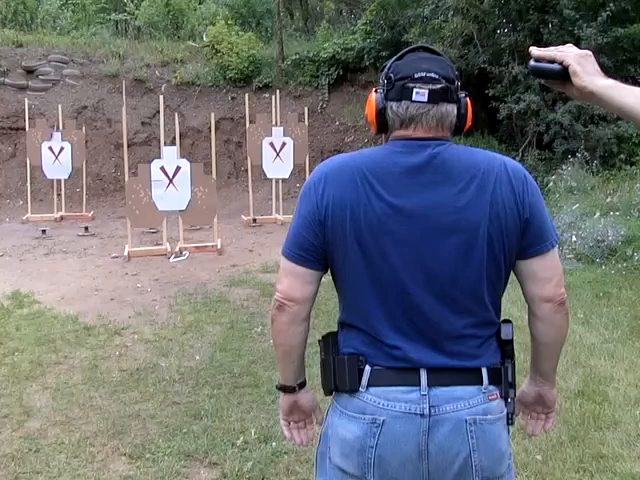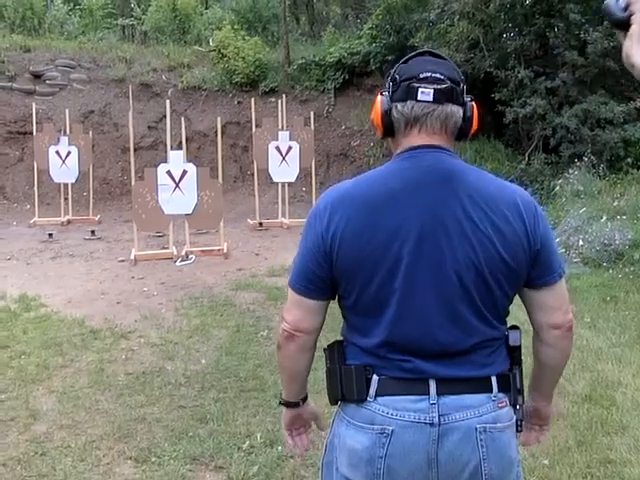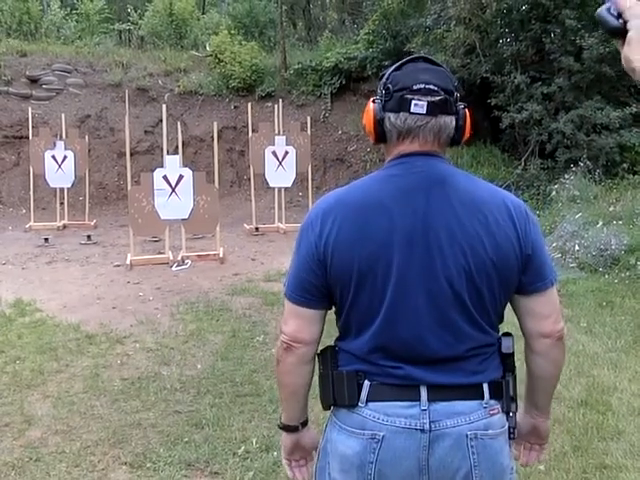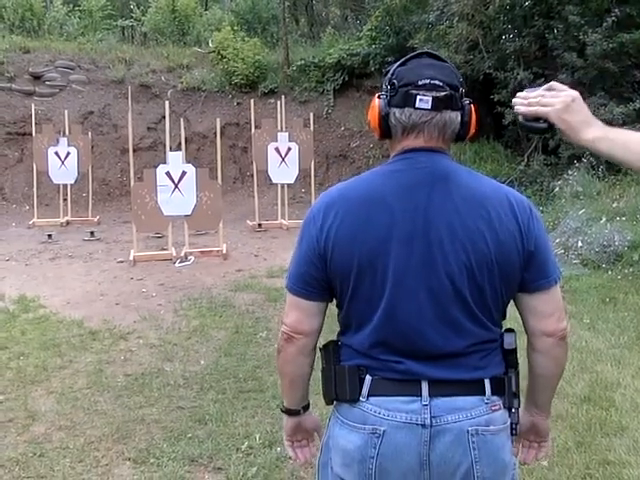
dt=0.5s
person 1, frame 1
left shoulder: (333, 181)
right shoulder: (508, 181)
left elbow: (289, 299)
right elbow: (550, 297)
left wrist: (292, 386)
right wrist: (543, 380)
left hip: (368, 414)
right hip: (473, 414)
person 1, frame 2
left shoulder: (339, 206)
right shoulder: (516, 206)
left elbow: (297, 328)
right elbow: (556, 325)
left wrist: (294, 402)
right wrist: (539, 399)
left hip: (376, 424)
right hip: (481, 424)
person 1, frame 3
left shoulder: (331, 214)
right shoulder: (508, 212)
left elbow: (296, 341)
right elbow: (547, 333)
left wrist: (294, 425)
right wrist: (537, 414)
left hip: (367, 429)
right hip: (474, 430)
person 1, frame 4
left shoulder: (334, 207)
right shoulder: (511, 209)
left elbow: (296, 332)
right elbow: (550, 332)
left wrist: (296, 409)
right wrist: (536, 412)
left hip: (370, 425)
right hip: (475, 426)
